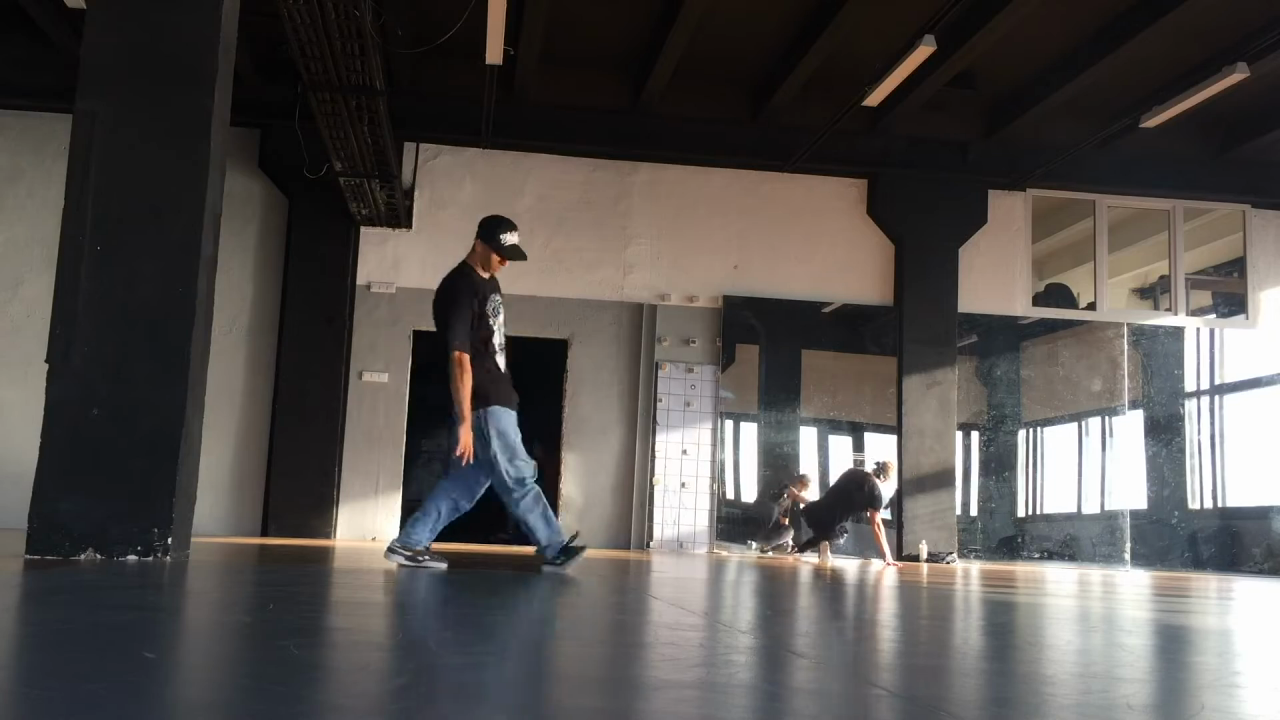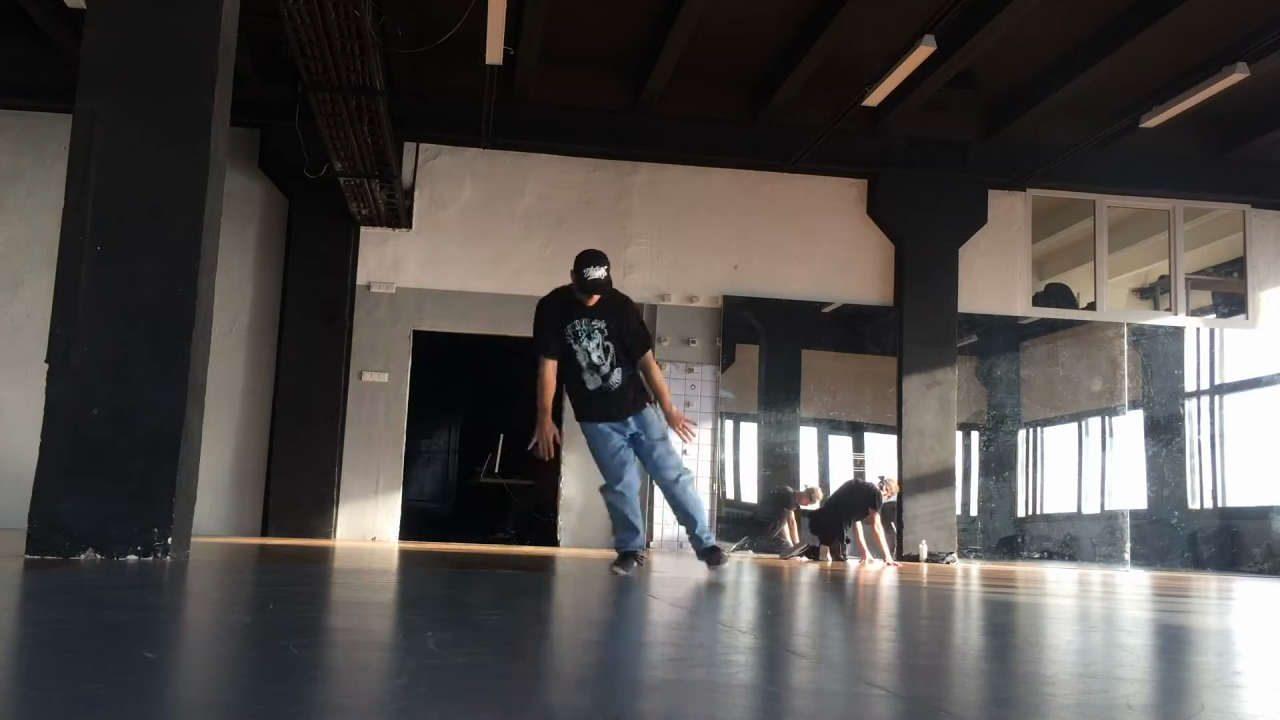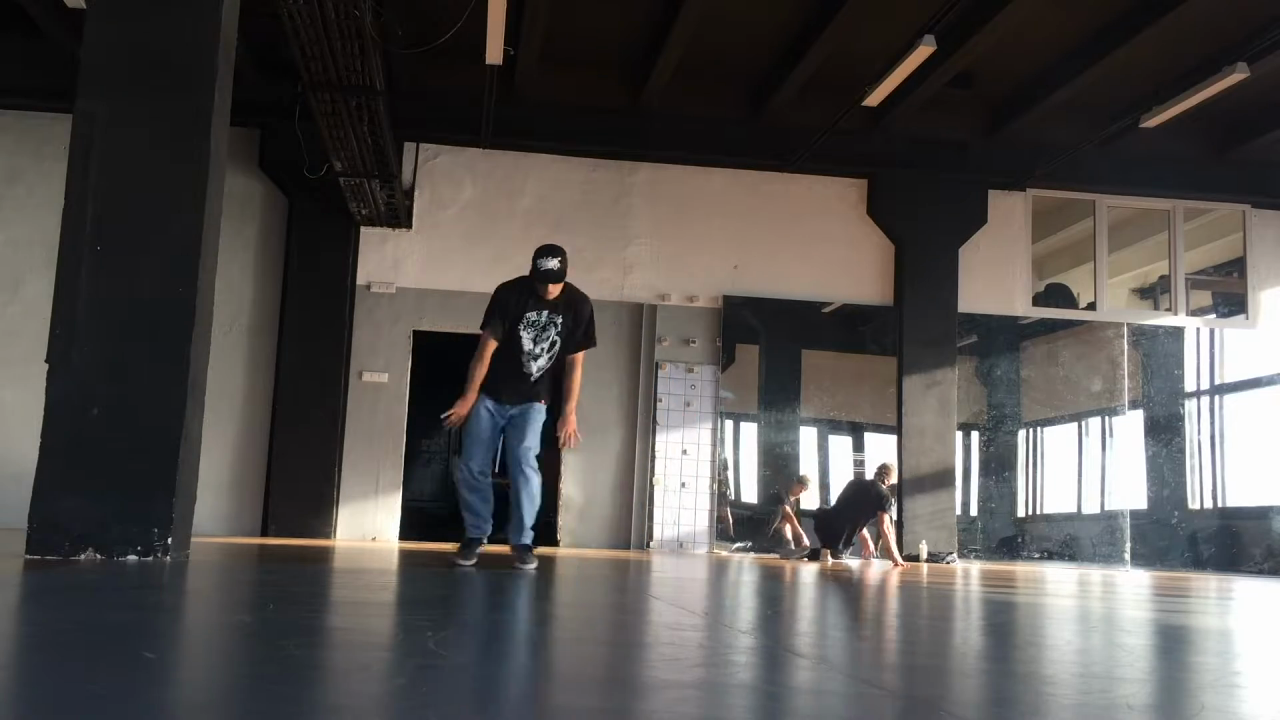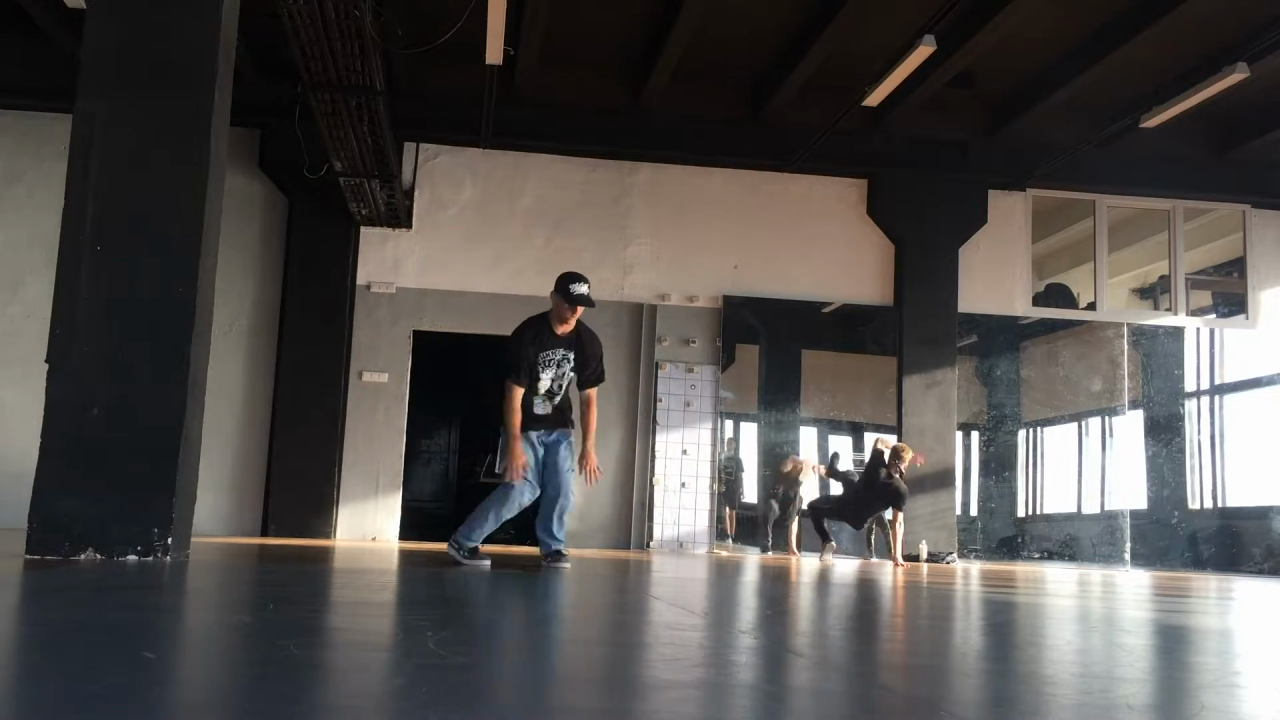
dt=0.7s
person 1, frame 1
left shoulder: (489, 281)
right shoulder: (461, 290)
right elbow: (460, 360)
right wrist: (464, 422)
left hip: (497, 396)
right hip: (488, 400)
left knee: (467, 479)
right knee: (517, 477)
left ankle: (409, 544)
right ankle: (553, 549)
person 1, frame 2
left shoulder: (624, 309)
right shoulder: (552, 310)
left elbow: (646, 359)
right elbow: (548, 368)
left wrist: (668, 408)
right wrist: (544, 420)
left hip: (637, 407)
right hip: (596, 418)
left knee: (669, 472)
right knee: (622, 481)
left ankle: (705, 542)
right ankle: (632, 548)
person 1, frame 3
left shoulder: (579, 306)
right shoulder: (509, 294)
left elbow: (575, 362)
right elbow: (487, 346)
left wrist: (569, 411)
right wrist: (469, 396)
left hip: (531, 400)
right hip: (491, 396)
left knee: (524, 464)
right knee: (473, 465)
left ankle: (522, 541)
right ankle: (475, 535)
person 1, frame 4
left shoulder: (588, 341)
right shoulder: (528, 335)
left elbow: (589, 397)
right elbow: (513, 393)
left wrist: (589, 448)
right wrist: (515, 444)
left hip: (559, 426)
right hip: (526, 426)
left knee: (561, 486)
right knee: (522, 489)
left ankle: (551, 546)
right ankle: (464, 541)
